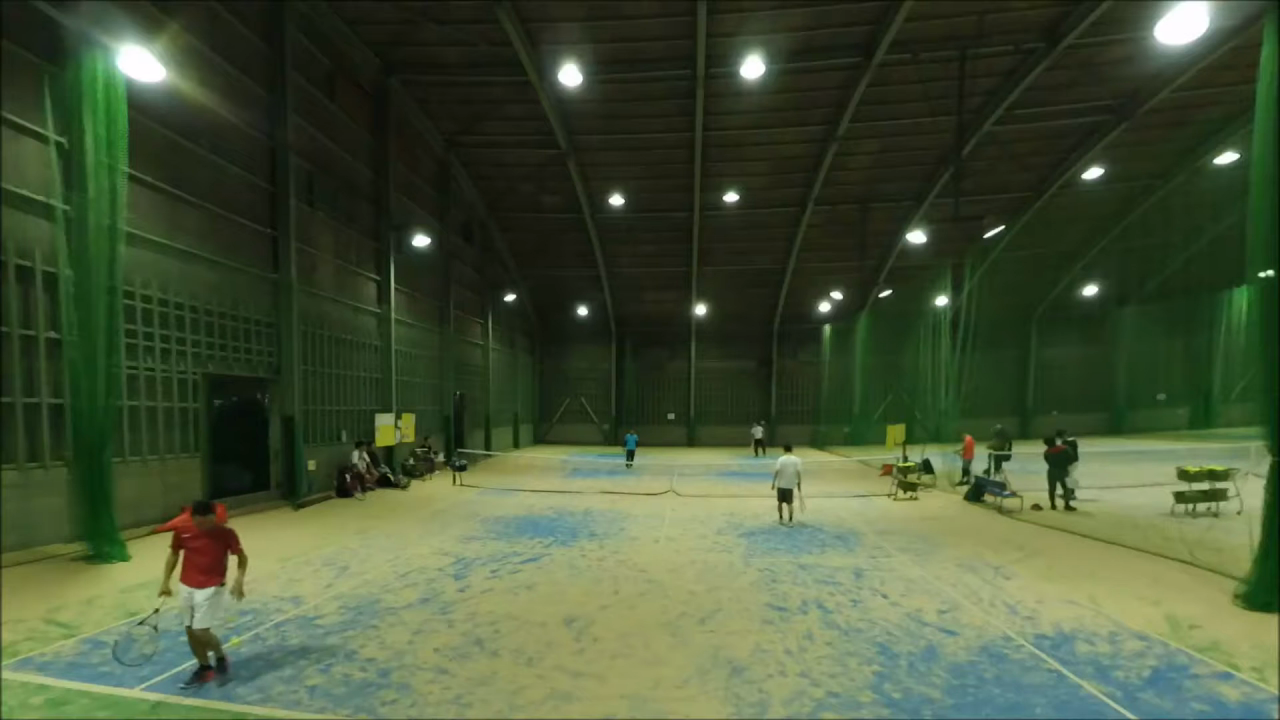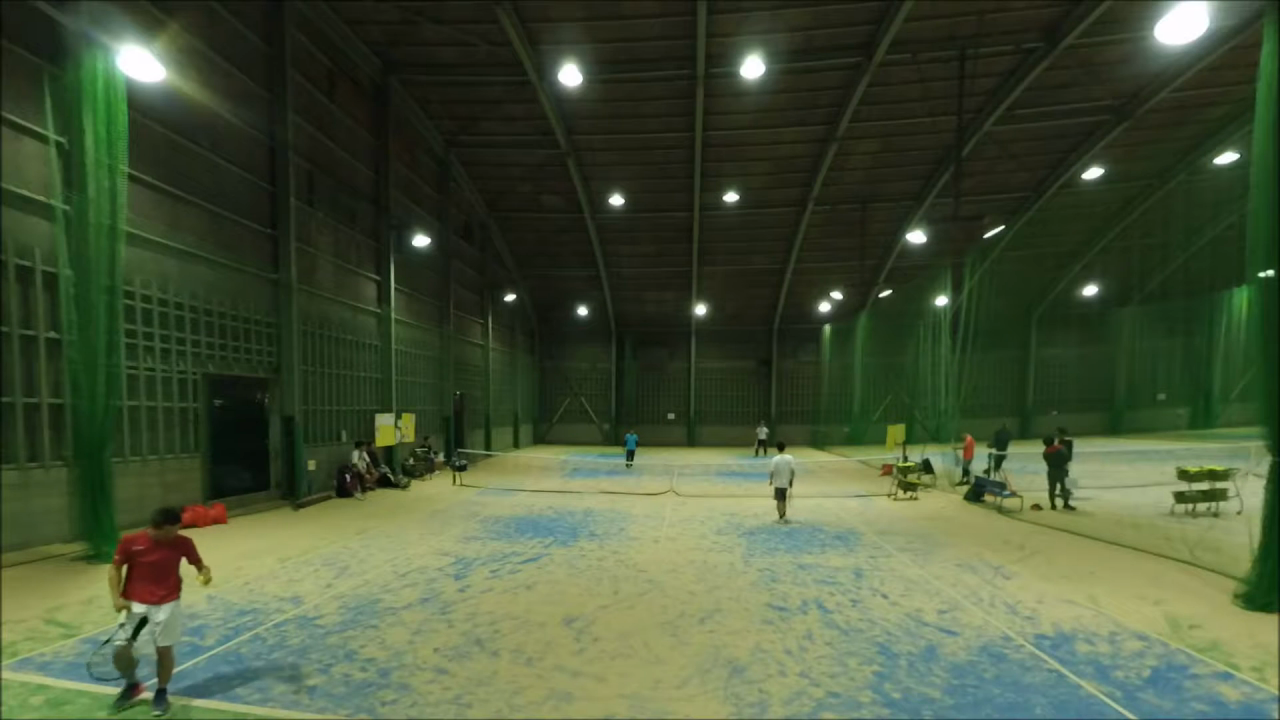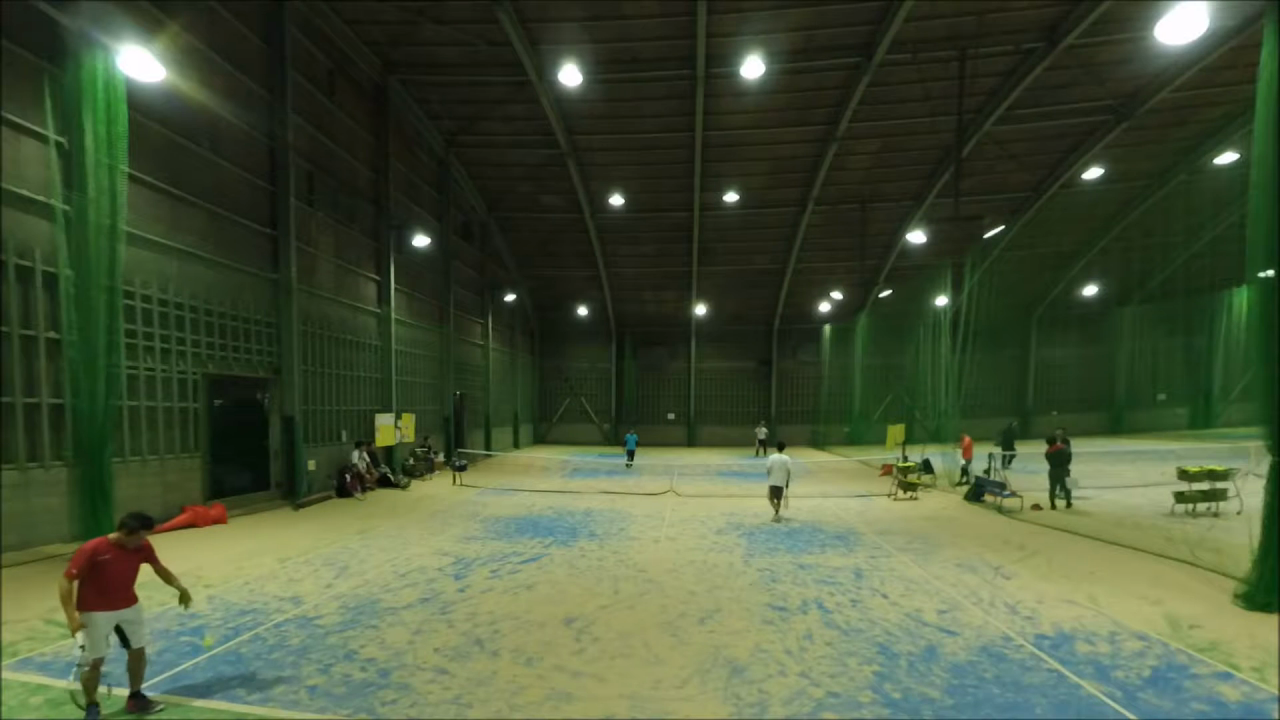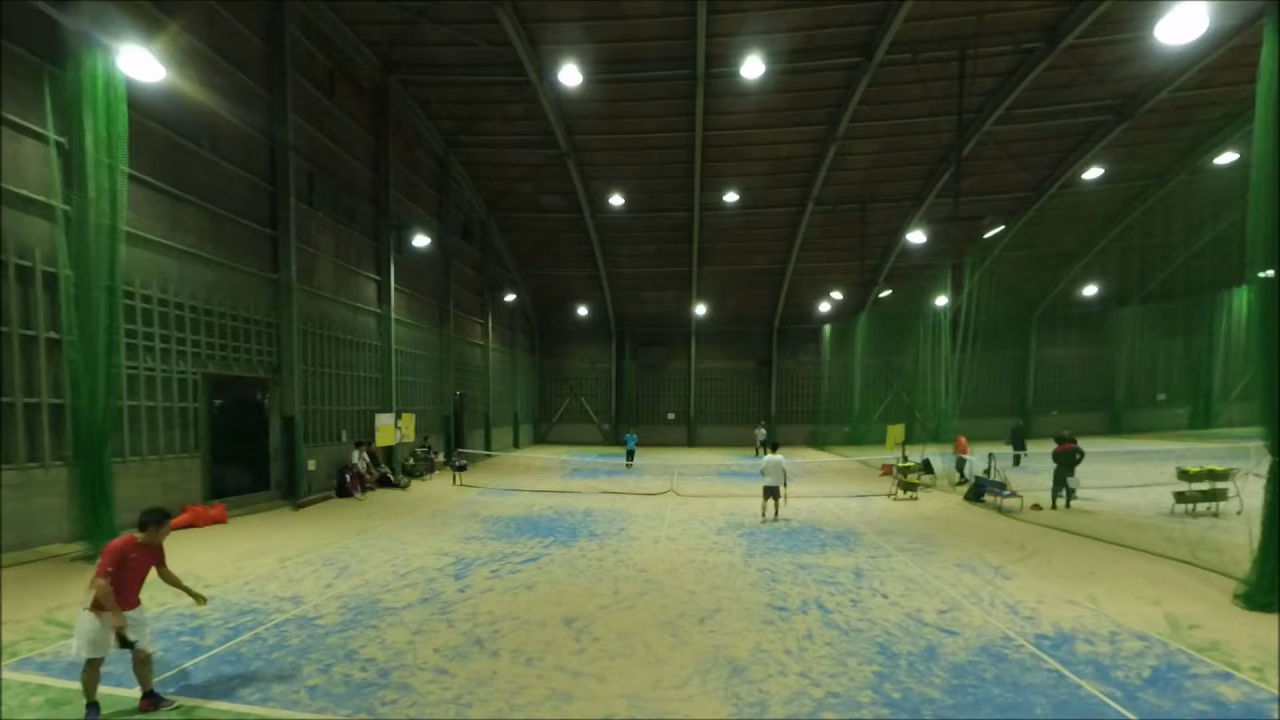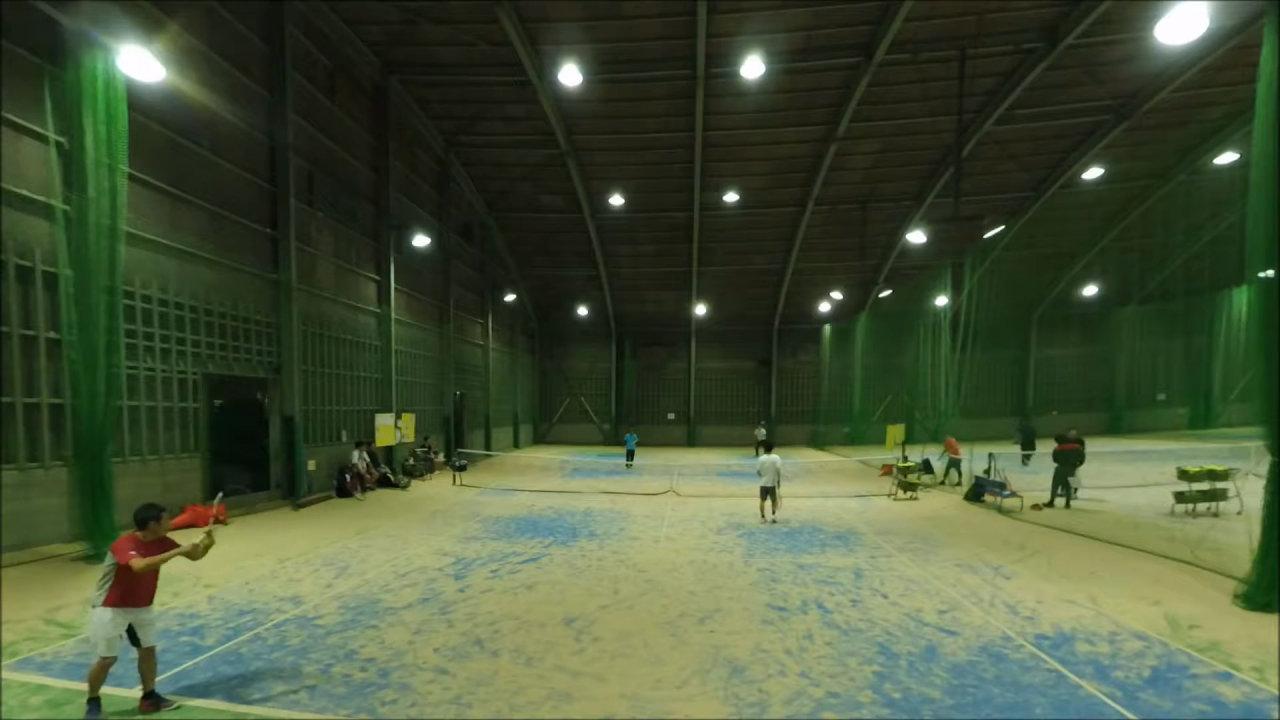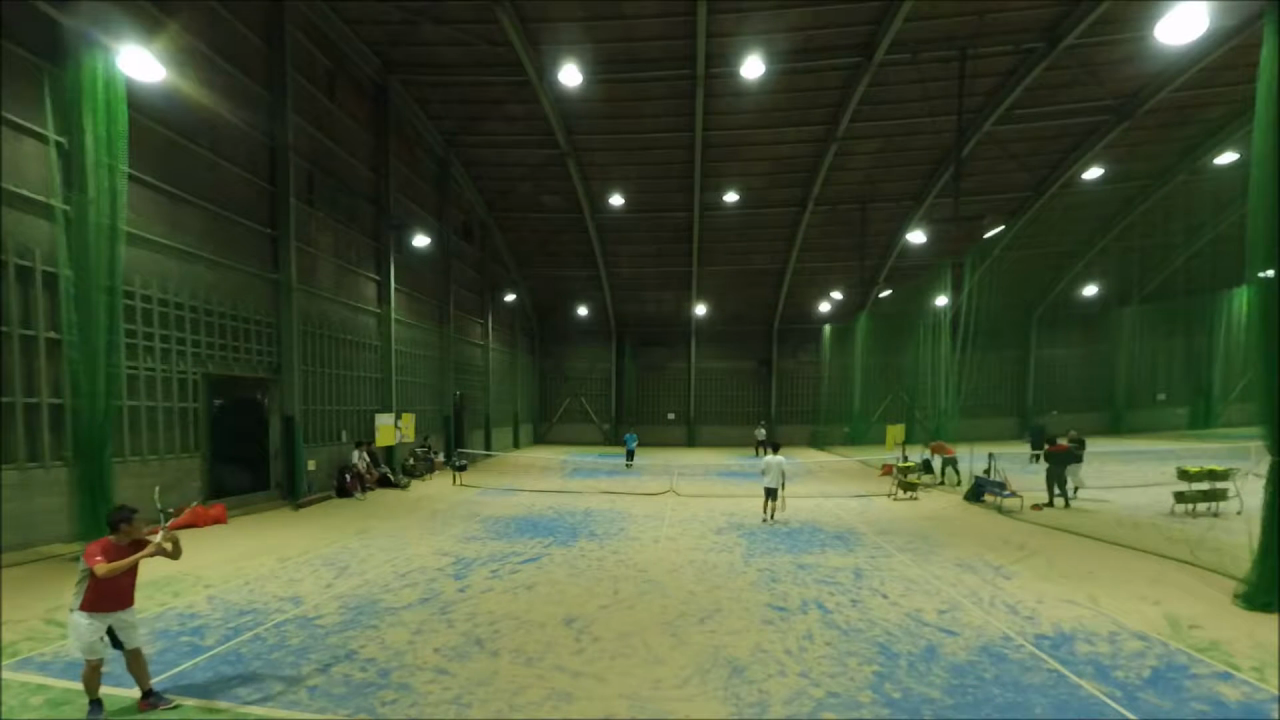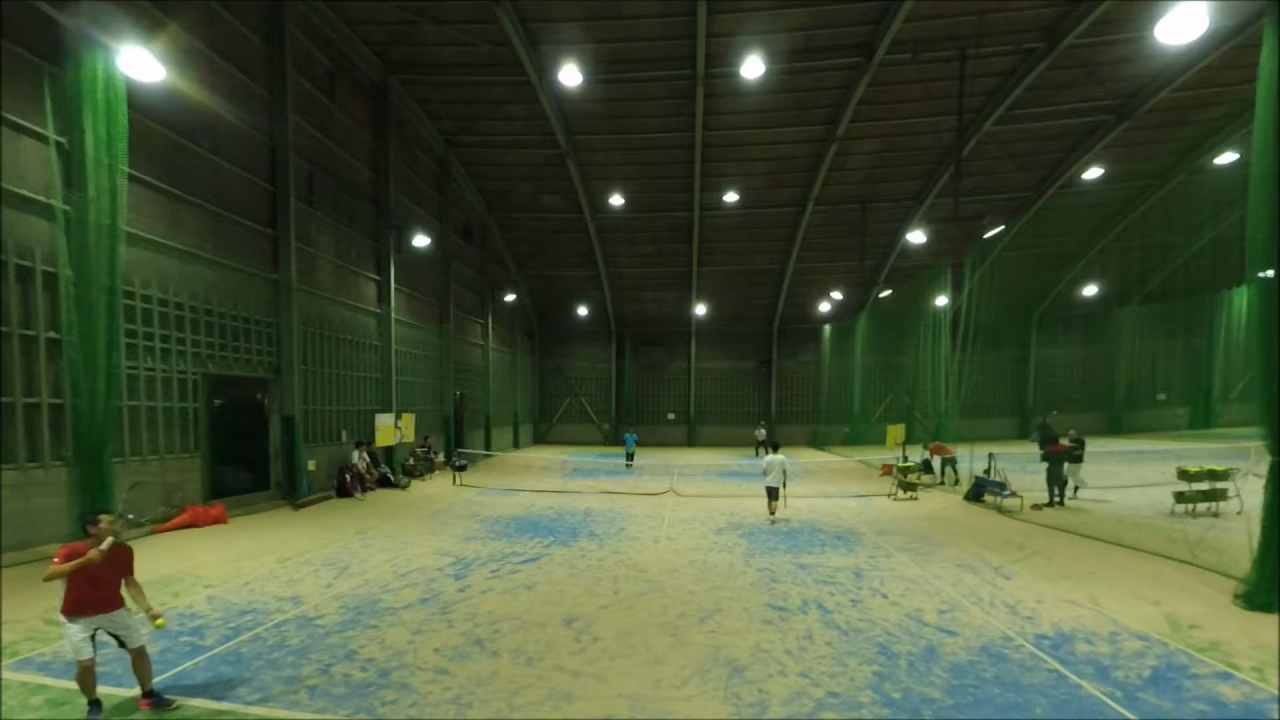
dt=0.5s
person 1, frame 1
left shoulder: (226, 534)
right shoulder: (182, 532)
left elbow: (242, 558)
right elbow: (173, 555)
left wrist: (239, 580)
right wrist: (165, 582)
left hip: (211, 588)
right hip: (187, 586)
left knee: (201, 631)
right knee: (191, 631)
left ankle: (221, 659)
right ankle: (205, 668)
person 1, frame 2
left shoulder: (183, 543)
right shoulder: (130, 542)
left elbow: (199, 564)
right elbow: (115, 568)
left wrist: (204, 573)
right wrist: (116, 597)
left hip: (166, 604)
right hip: (134, 603)
left knee: (164, 649)
right knee: (121, 650)
left ankle: (161, 693)
right ankle: (132, 685)
person 1, frame 3
left shoulder: (142, 546)
right shoulder: (92, 550)
left elbow: (159, 568)
right elbow: (66, 581)
left wrist: (180, 587)
right wrist: (71, 616)
left hip: (129, 607)
right hip: (95, 612)
left knee: (138, 651)
right knee: (95, 661)
left ankle: (135, 697)
person 1, frame 4
left shoulder: (155, 547)
right shoulder: (117, 548)
left elbow: (163, 572)
right elbow: (100, 583)
left wrist: (190, 591)
right wrist: (115, 615)
left hip: (130, 608)
right hip: (101, 611)
left knee: (142, 652)
right knee: (93, 661)
left ankle: (148, 696)
person 1, frame 5
left shoulder: (161, 541)
right shoulder: (124, 544)
left elbow: (195, 555)
right elbow: (140, 566)
left wrist: (205, 545)
right wrist: (179, 551)
left hip: (141, 606)
right hip: (110, 608)
left knee: (148, 651)
right knee: (106, 659)
left ankle: (149, 696)
right ankle: (93, 702)
person 1, frame 6
left shoulder: (138, 544)
right shoulder: (96, 549)
left elbow: (174, 556)
right elbow: (103, 572)
left wrist: (174, 543)
right wrist: (142, 555)
left hip: (122, 610)
right hip: (89, 614)
left knee: (134, 652)
right knee: (94, 662)
left ankle: (148, 695)
person 1, frame 7
left shoulder: (124, 551)
right shoulder: (70, 551)
left elbow: (130, 583)
right elbow: (48, 576)
left wrist: (148, 608)
right wrist: (84, 560)
left hip: (114, 611)
right hip: (77, 618)
left knee: (139, 650)
right knee: (86, 664)
left ankle: (149, 695)
